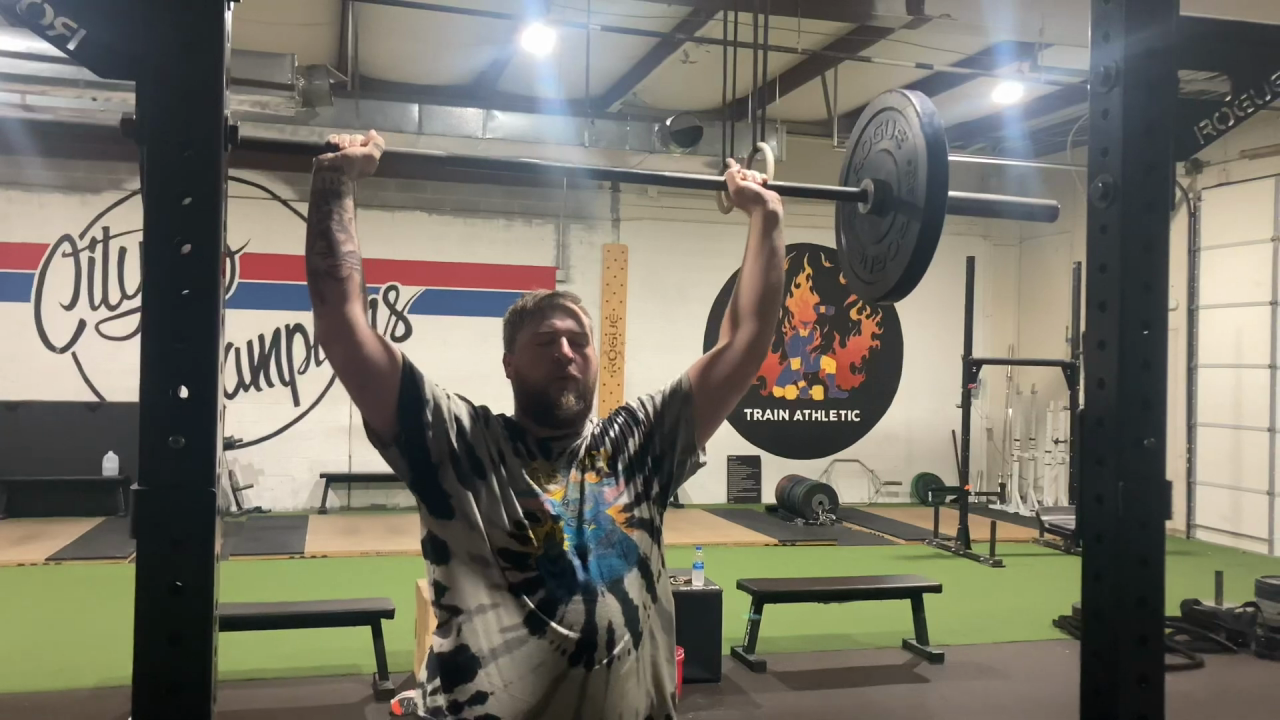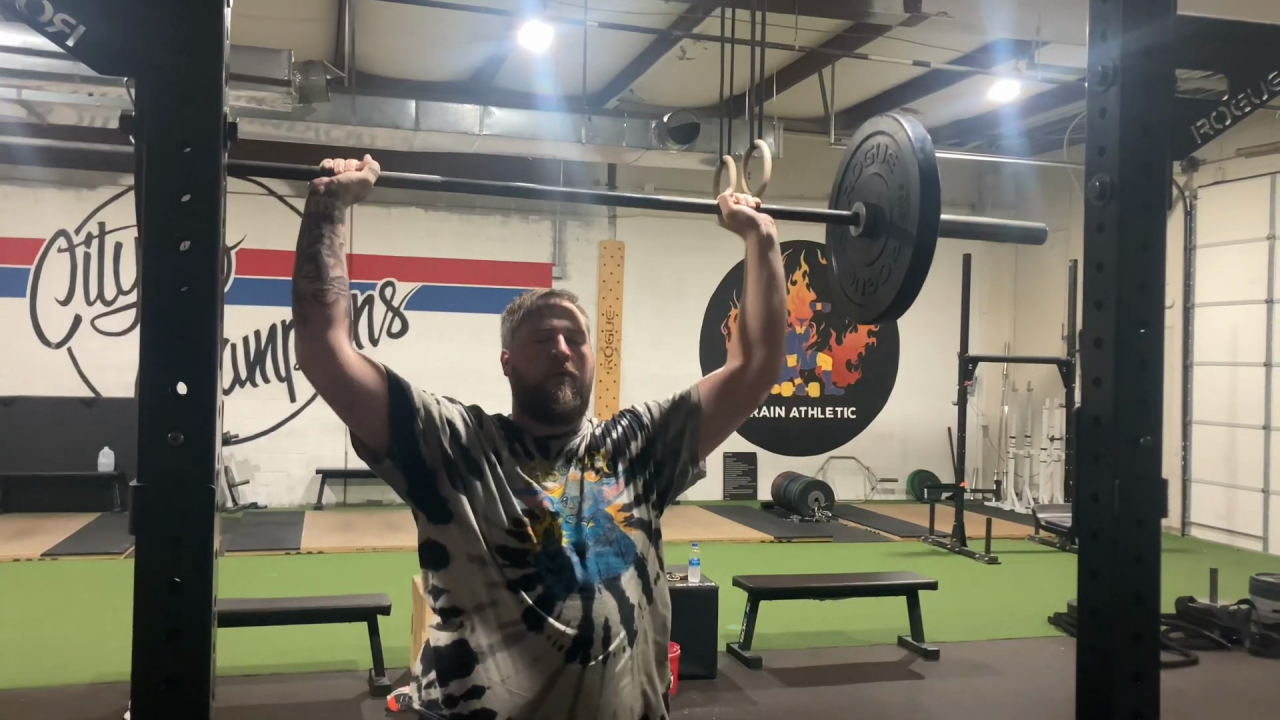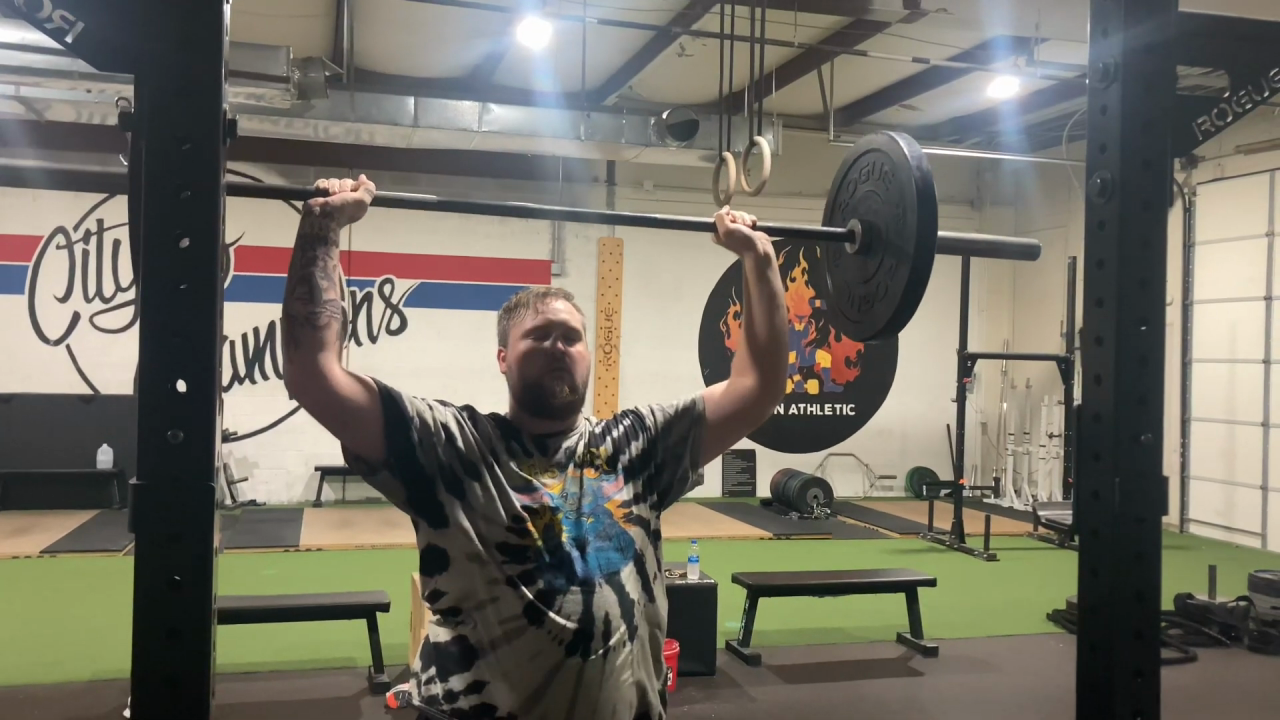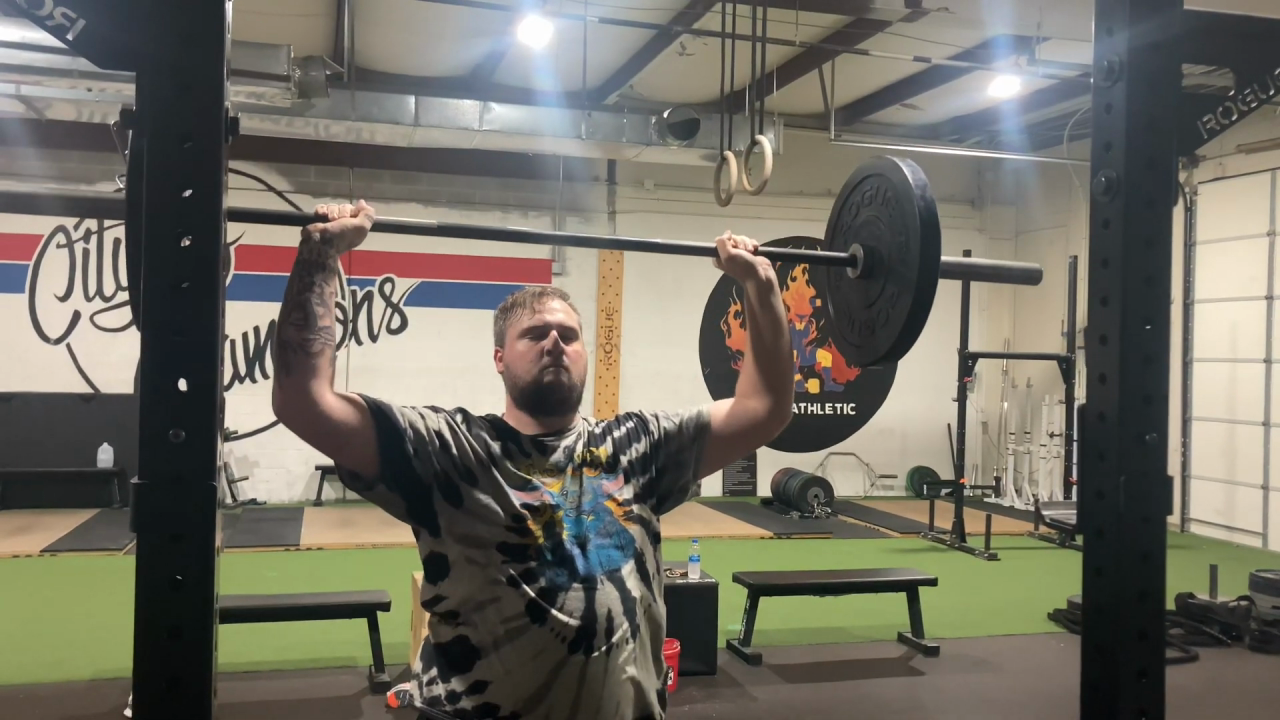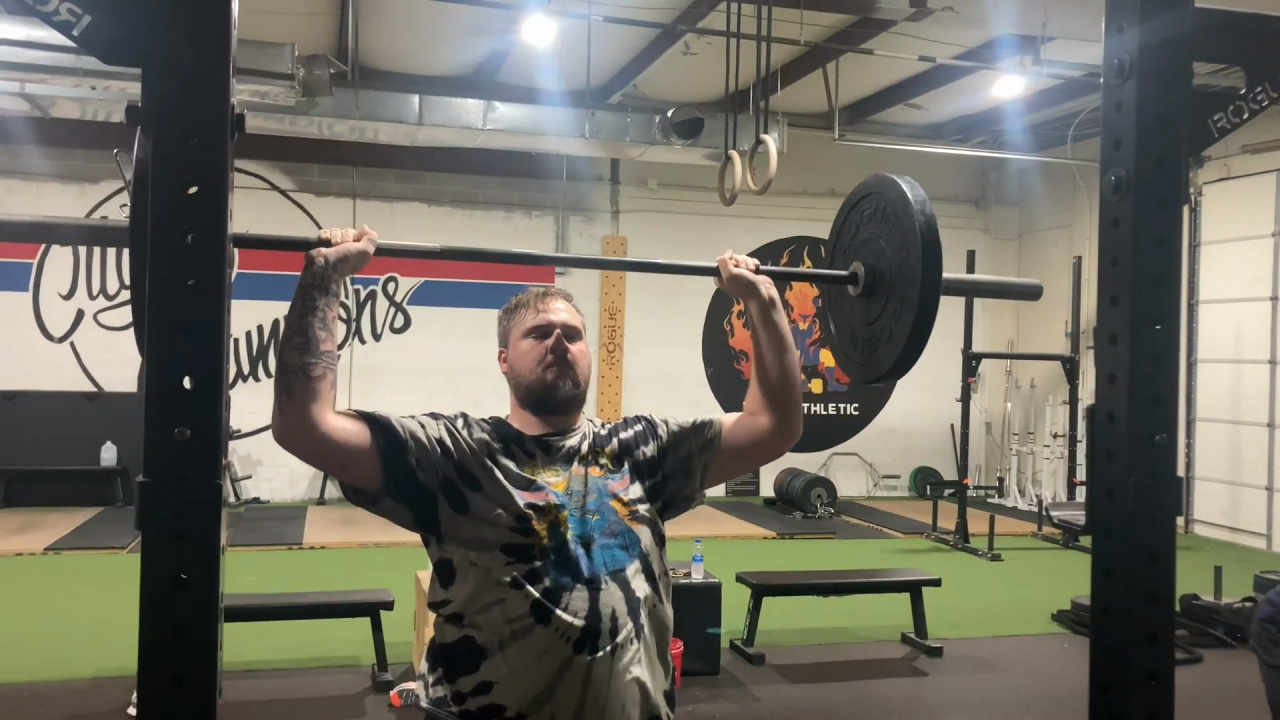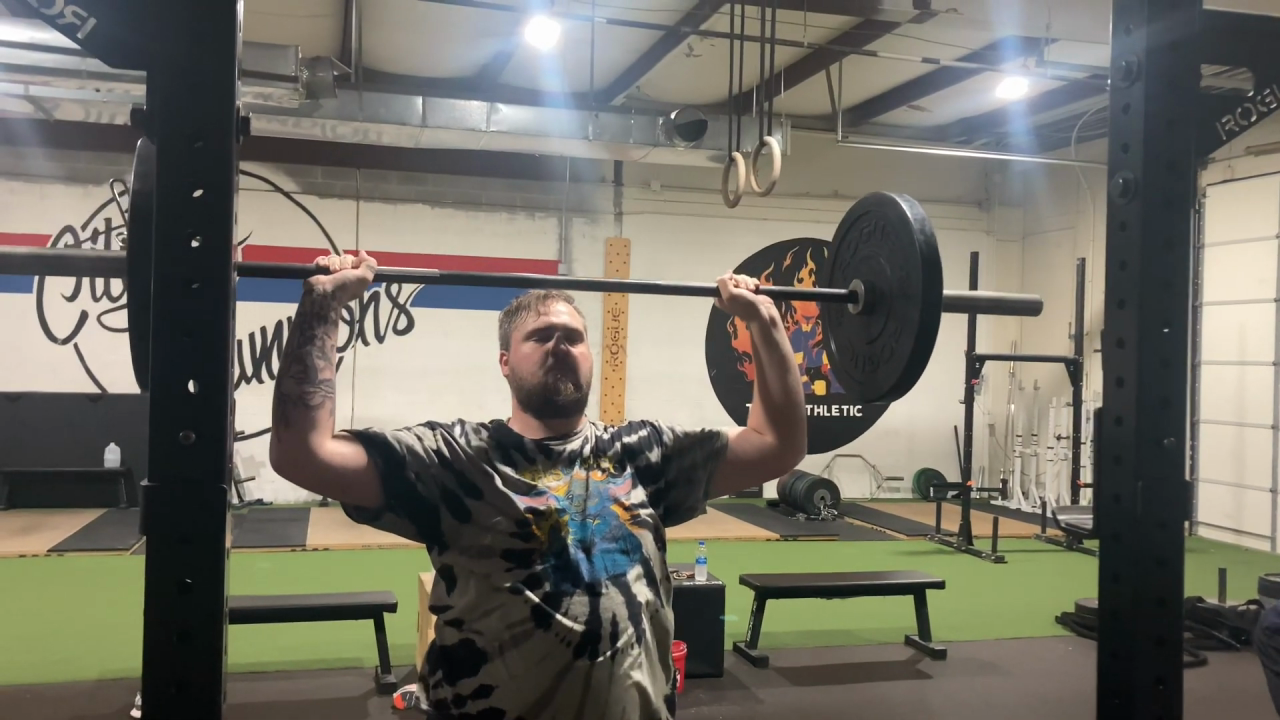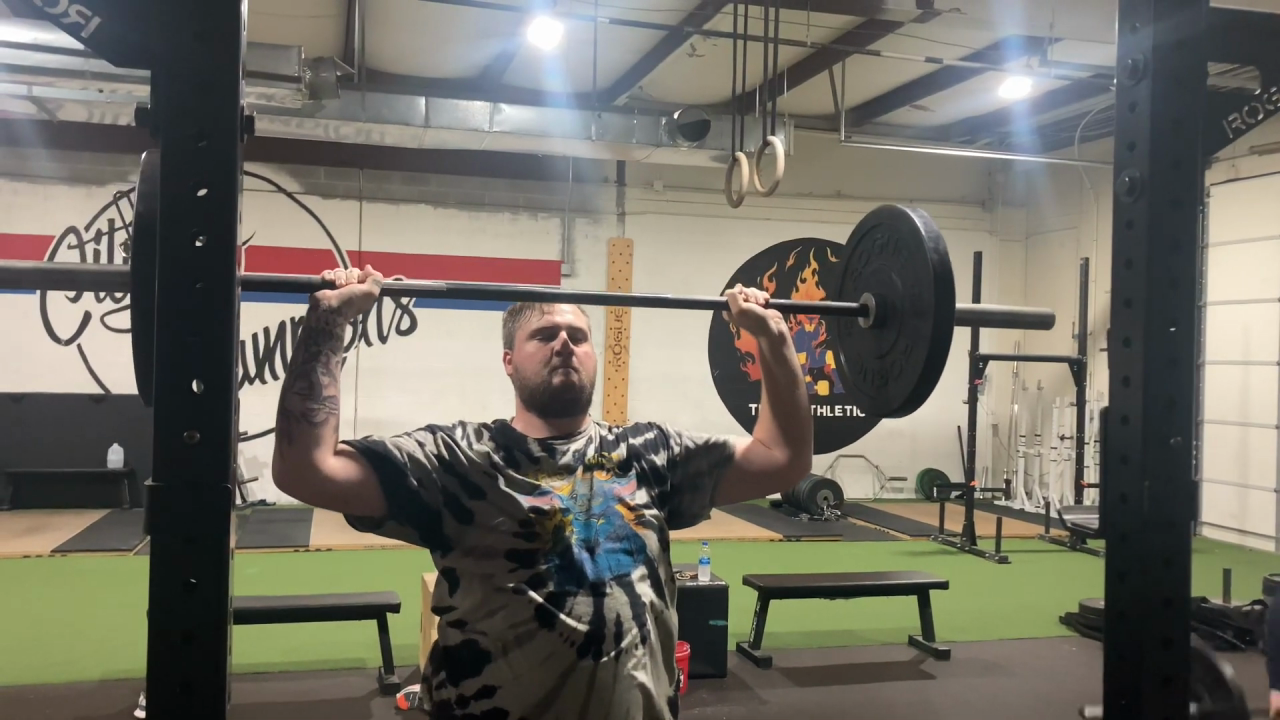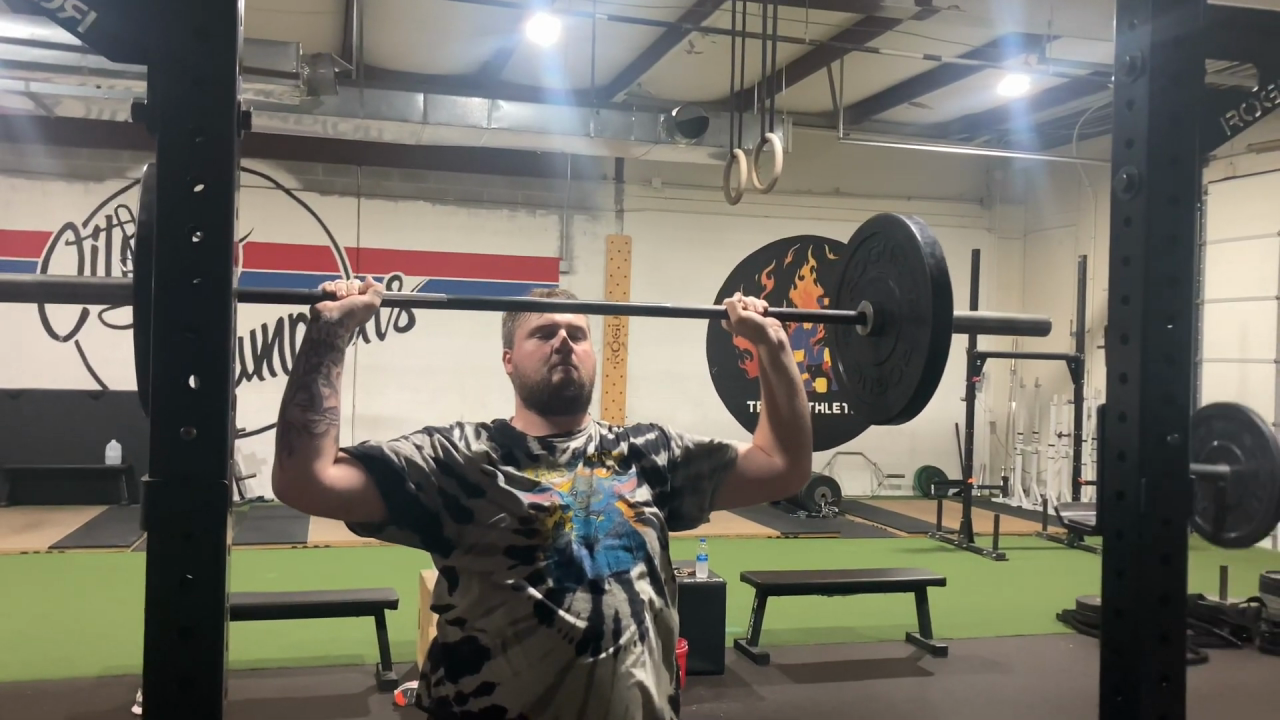
dt=0.5s
person 1, frame 1
left shoulder: (639, 446)
right shoulder: (459, 448)
left elbow: (745, 342)
right elbow: (341, 327)
left wrist: (764, 218)
right wrist: (336, 183)
person 1, frame 2
left shoulder: (636, 447)
right shoulder: (454, 447)
left elbow: (754, 367)
right elbow: (324, 352)
left wrist: (759, 240)
right wrist: (329, 205)
person 1, frame 3
left shoulder: (635, 445)
right shoulder: (451, 447)
left elbow: (758, 387)
right elbow: (313, 376)
left wrist: (756, 258)
right wrist: (322, 227)
person 1, frame 4
left shoulder: (636, 446)
right shoulder: (448, 450)
left elbow: (764, 409)
right elbow: (302, 401)
left wrist: (759, 281)
right wrist: (320, 253)
person 1, frame 5
left shoulder: (641, 449)
right shoulder: (453, 452)
left elbow: (775, 427)
right elbow: (304, 427)
left wrist: (761, 300)
right wrist: (323, 278)
person 1, frame 6
left shoulder: (644, 451)
right shoulder: (454, 458)
left elbow: (779, 445)
right elbow: (302, 453)
left wrist: (763, 321)
right wrist: (321, 306)
person 1, frame 7
left shoulder: (649, 454)
right shoulder: (458, 458)
left elbow: (783, 458)
right elbow: (305, 469)
left wrist: (772, 336)
right wrist: (328, 321)
person 1, frame 8
left shoulder: (647, 454)
right shoulder: (457, 458)
left elbow: (784, 467)
right elbow: (304, 481)
left wrist: (771, 344)
right wrist: (329, 331)
